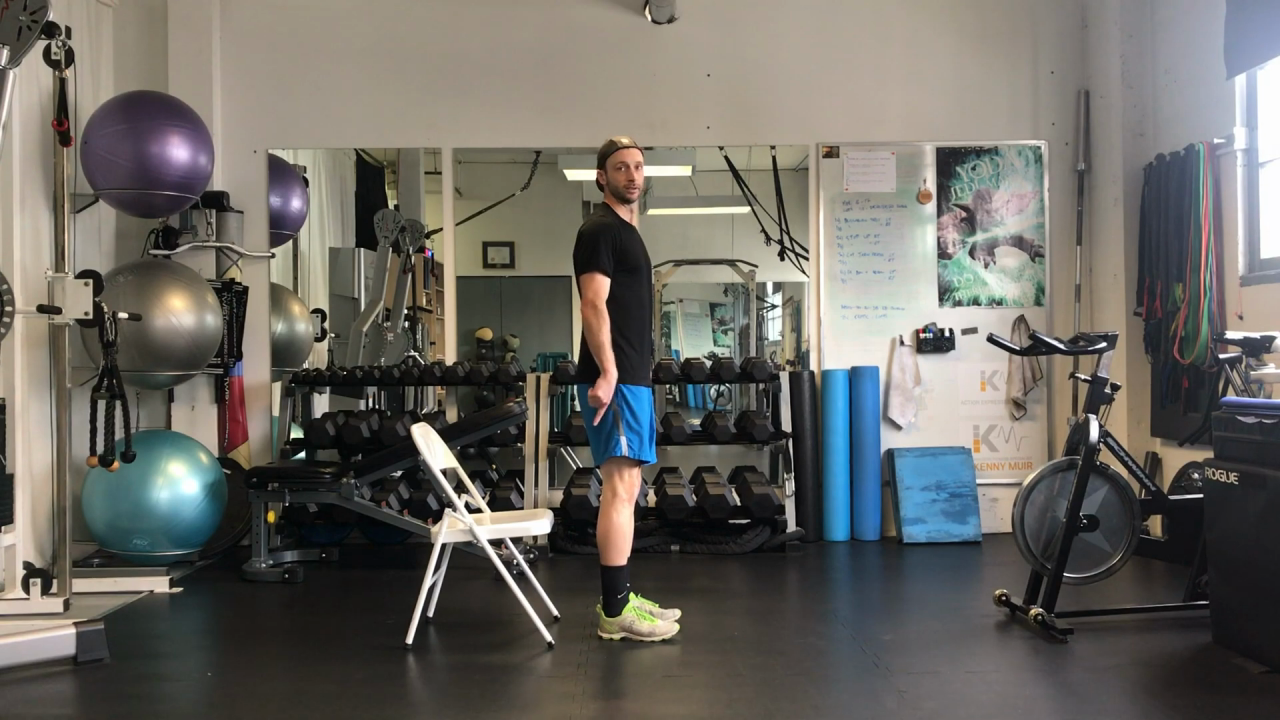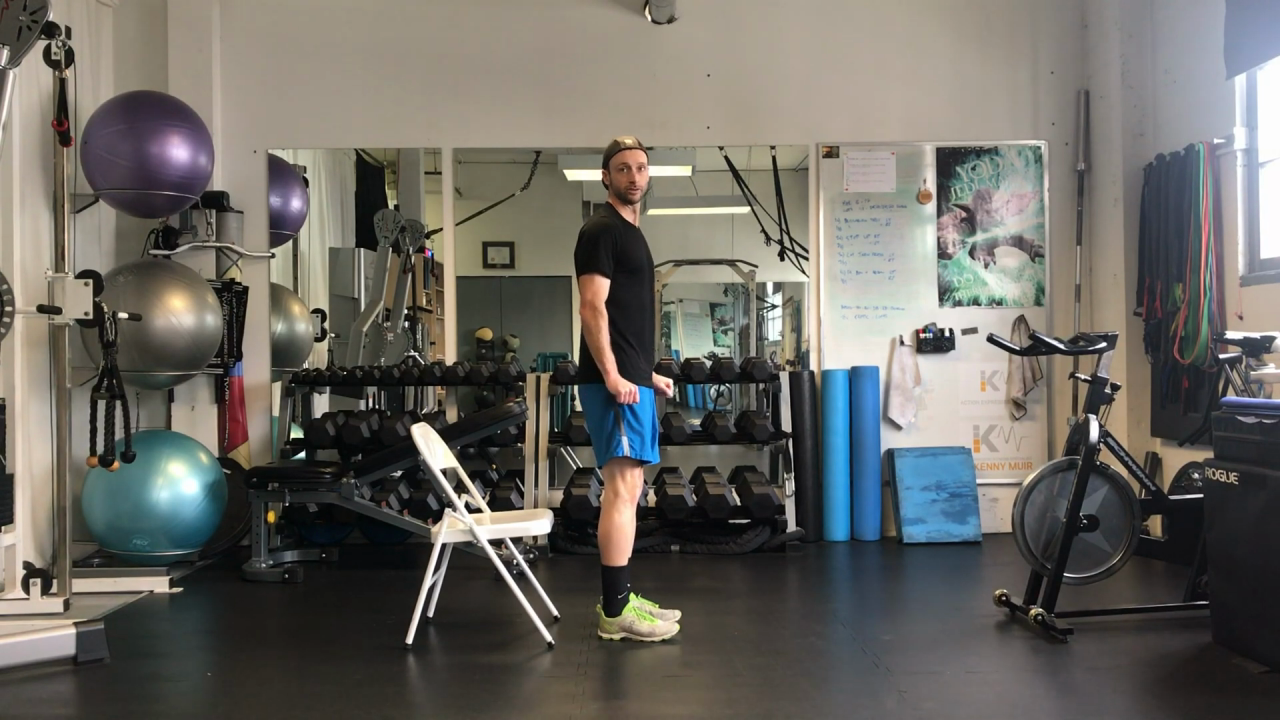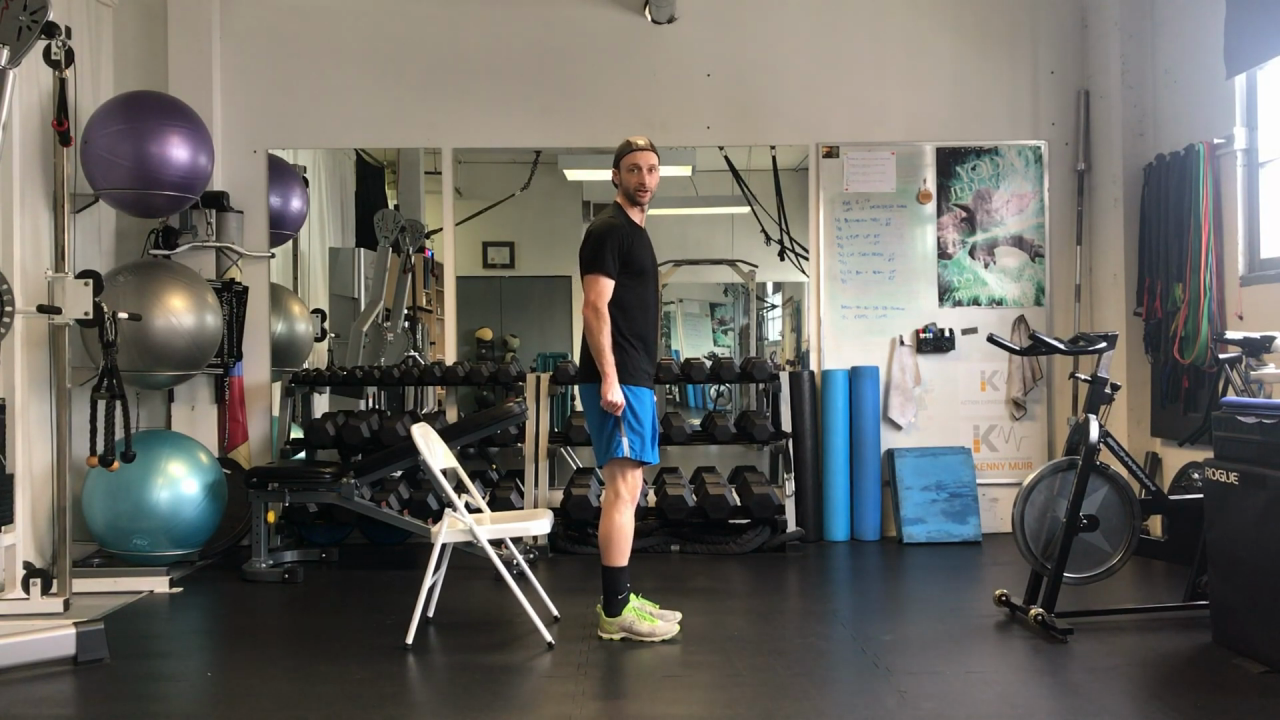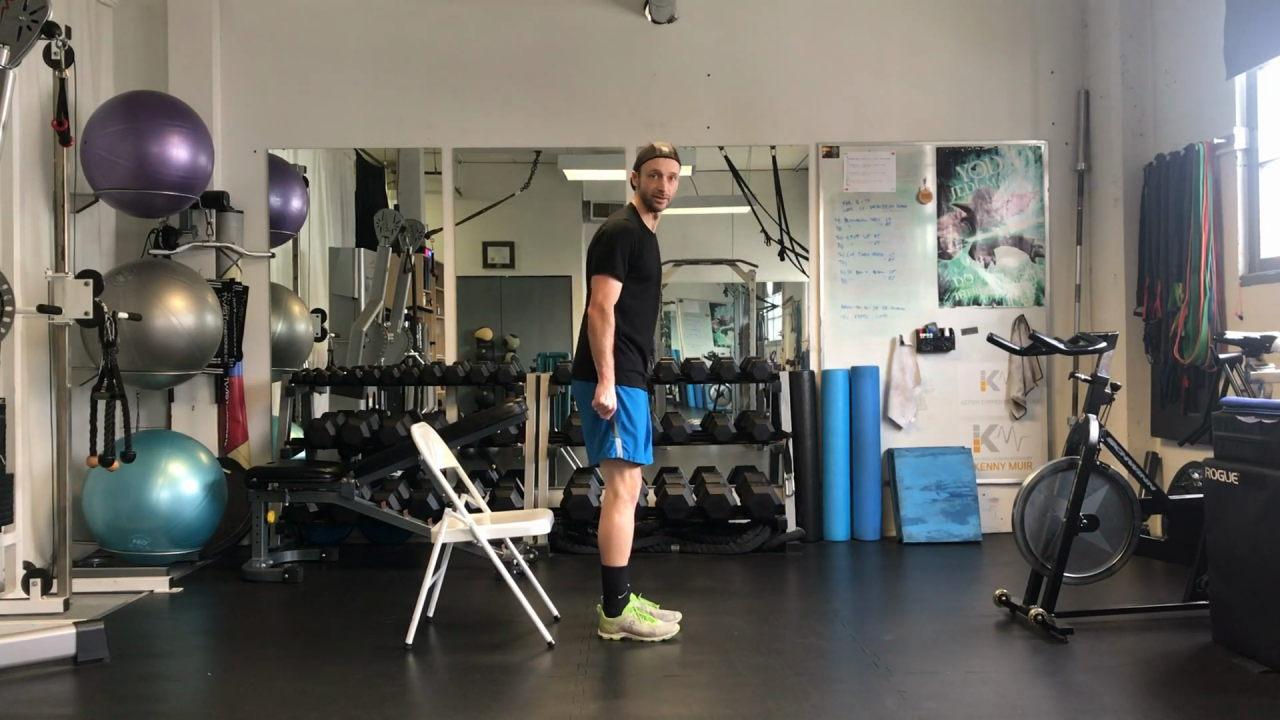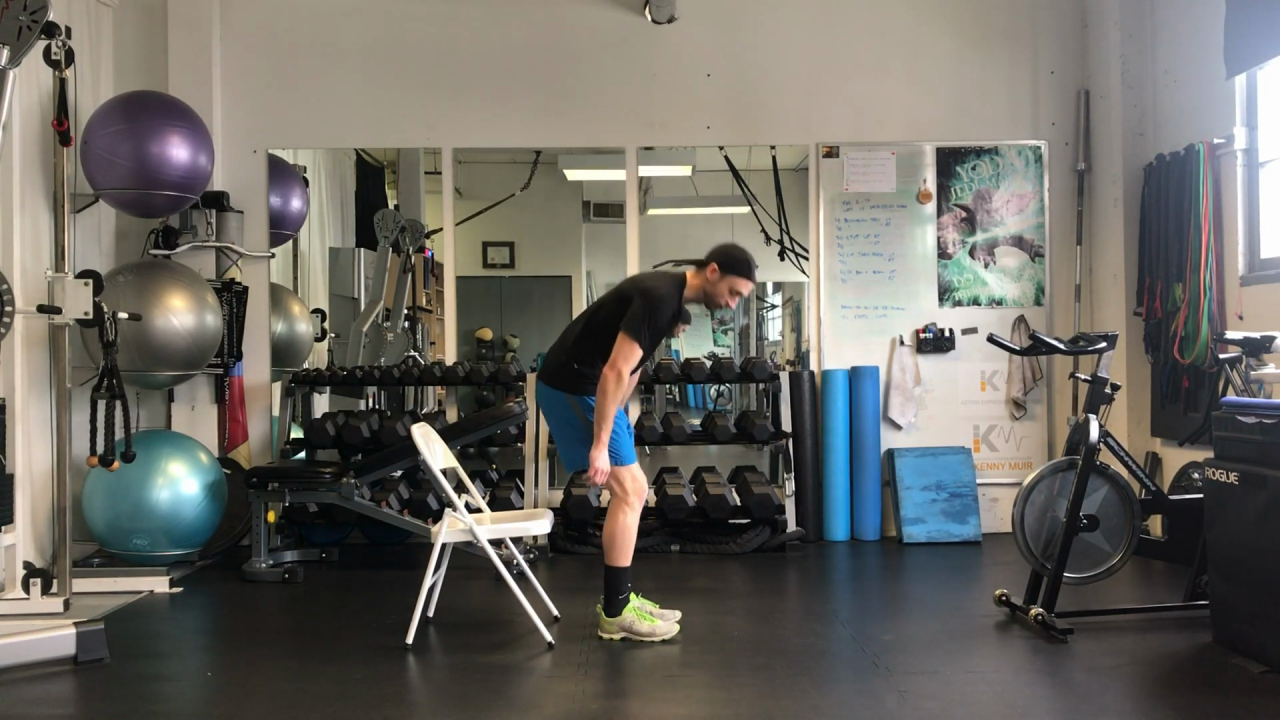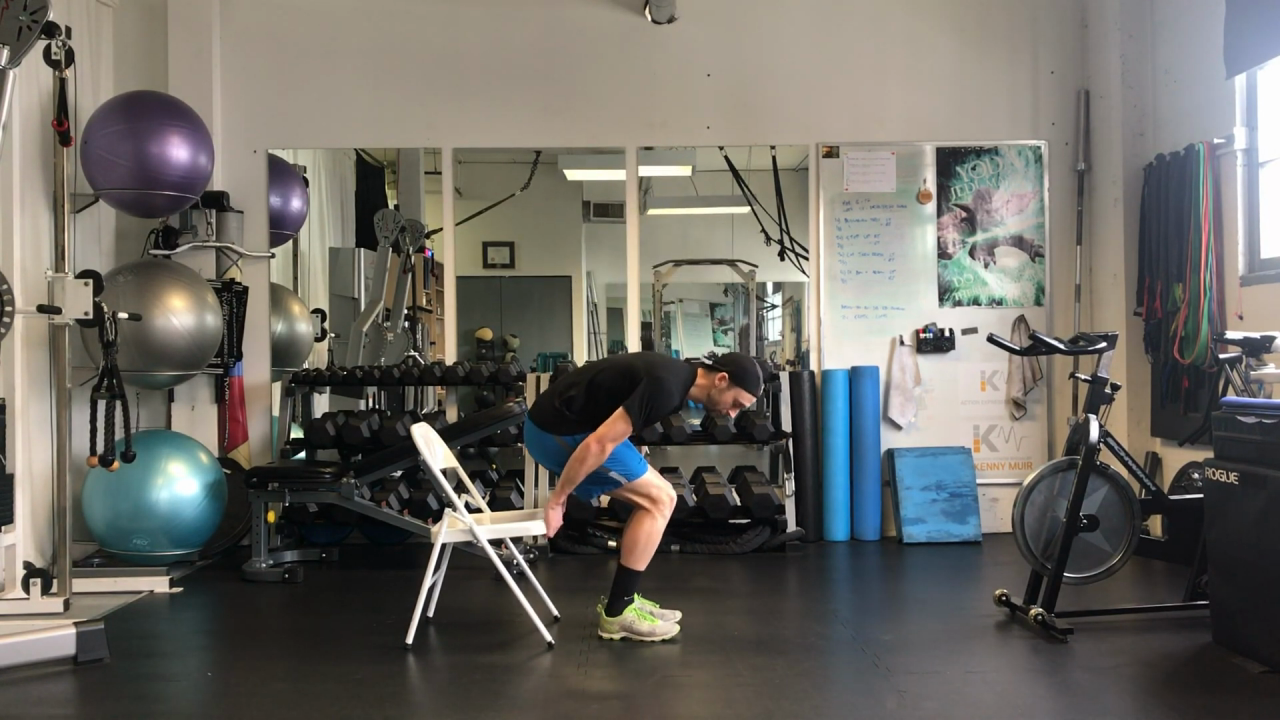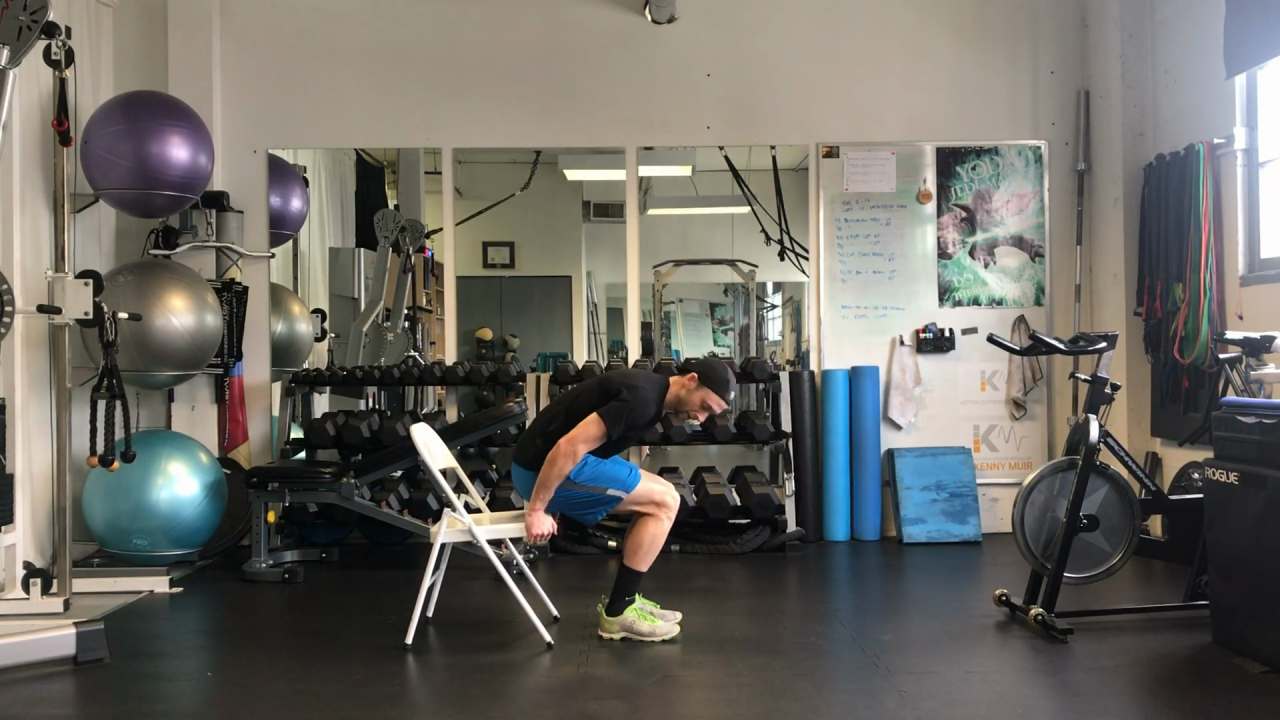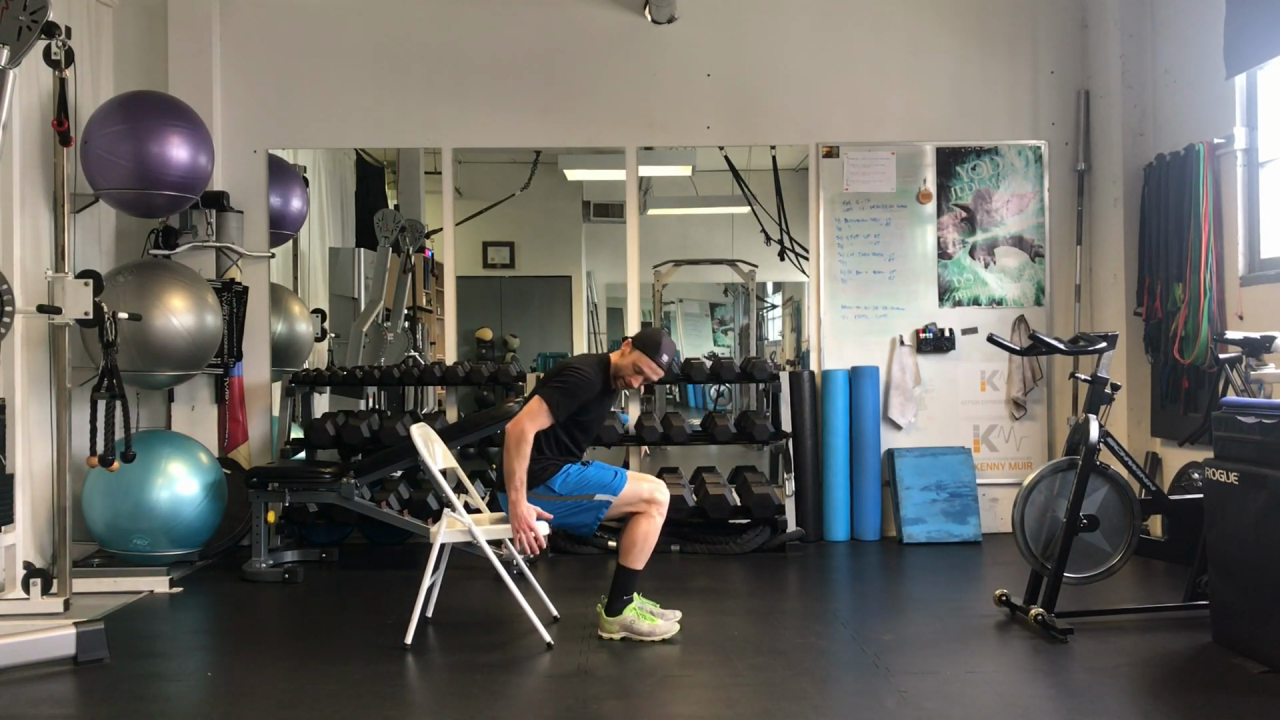
dt=0.5s
person 1, frame 1
left shoulder: (627, 231)
right shoulder: (600, 230)
right elbow: (594, 306)
right wrist: (606, 374)
left hip: (632, 377)
right hip: (614, 380)
left knee: (627, 488)
right knee: (620, 489)
left ankle: (621, 599)
right ankle: (615, 610)
person 1, frame 2
left shoulder: (631, 233)
right shoulder: (602, 230)
right elbow: (593, 308)
left wrist: (647, 373)
right wrist: (613, 376)
left hip: (633, 377)
right hip: (616, 380)
left knee: (629, 489)
right knee: (622, 489)
left ankle: (621, 598)
right ankle: (615, 610)
person 1, frame 3
left shoulder: (636, 232)
right shoulder: (609, 230)
right elbow: (595, 308)
right wrist: (609, 380)
left hip: (635, 378)
right hip: (617, 380)
left knee: (628, 489)
right knee: (623, 490)
left ankle: (620, 598)
right ankle: (615, 610)
person 1, frame 4
left shoulder: (643, 235)
right shoulder: (621, 232)
right elbow: (600, 309)
right wrist: (606, 382)
left hip: (628, 379)
right hip: (613, 380)
left knee: (626, 490)
right knee: (623, 490)
left ankle: (620, 598)
right ankle: (616, 611)
person 1, frame 5
left shoulder: (671, 298)
right shoulder: (659, 297)
right elbow: (614, 373)
left wrist: (618, 425)
right wrist: (599, 447)
left hip: (581, 386)
right hip: (572, 387)
left knee: (633, 492)
right knee: (629, 492)
left ankle: (620, 600)
right ankle: (616, 612)
person 1, frame 6
left shoulder: (676, 376)
right shoulder: (666, 387)
right elbow: (599, 444)
right wrist: (557, 501)
left hip: (563, 424)
right hip: (558, 430)
left knee: (658, 499)
right knee: (658, 500)
left ankle: (622, 600)
right ankle: (618, 613)
person 1, frame 7
left shoulder: (650, 392)
right shoulder: (642, 398)
right elbow: (569, 447)
right wrist: (536, 510)
left hip: (548, 465)
right hip: (542, 467)
left knee: (660, 496)
right knee: (665, 502)
left ankle: (623, 599)
right ankle: (618, 613)
person 1, frame 8
left shoulder: (608, 379)
right shoulder: (585, 376)
right elbow: (520, 427)
right wrist: (517, 502)
left hip: (553, 474)
right hip: (539, 485)
left knee: (648, 495)
right knee: (654, 498)
left ankle: (623, 599)
right ankle: (617, 614)
